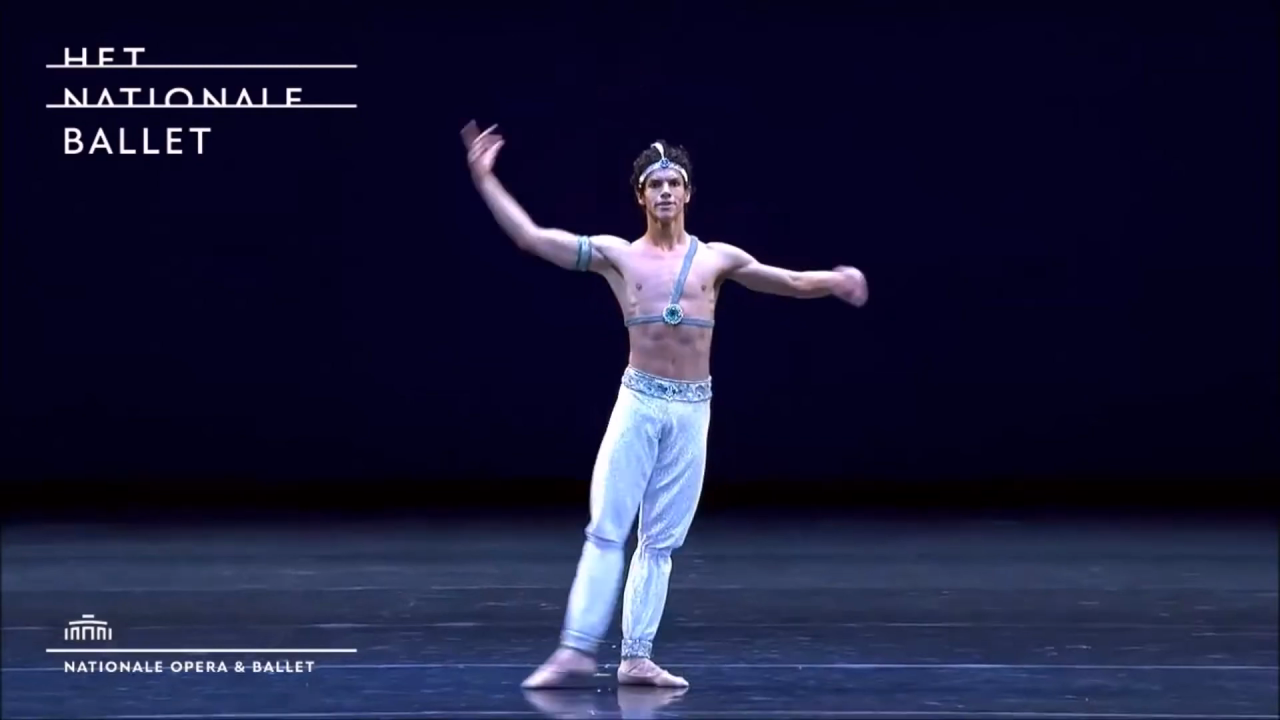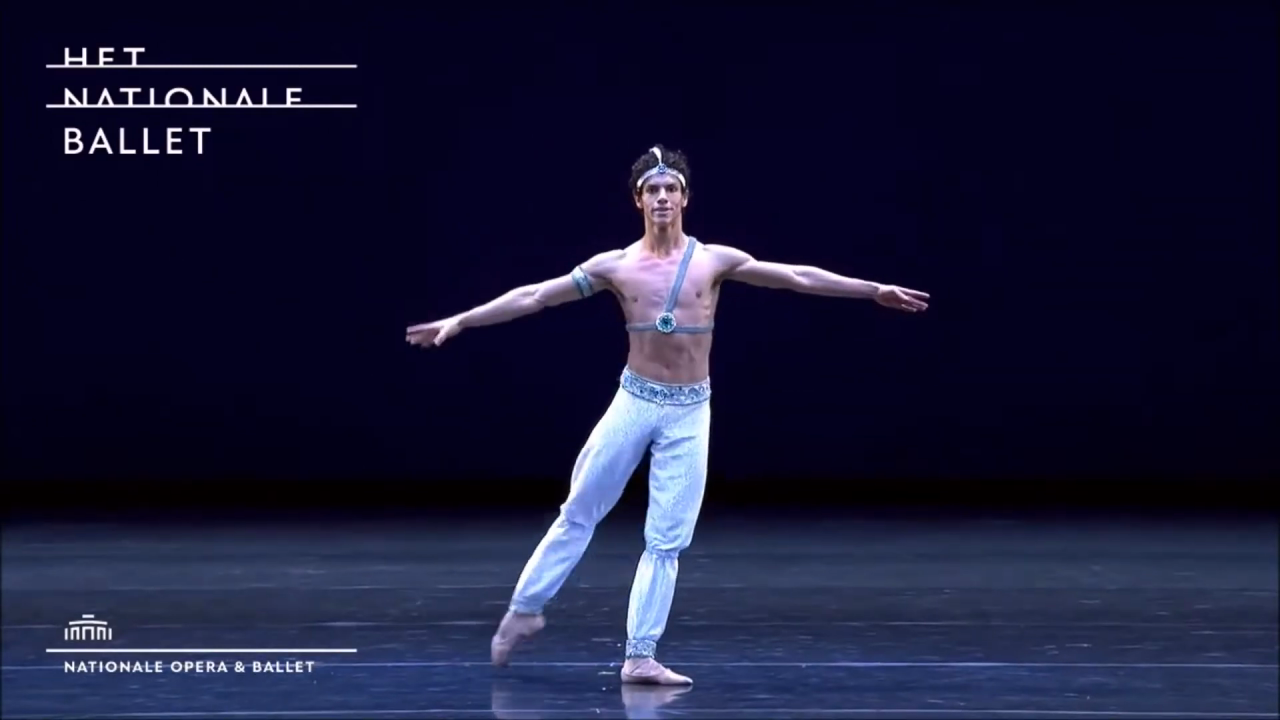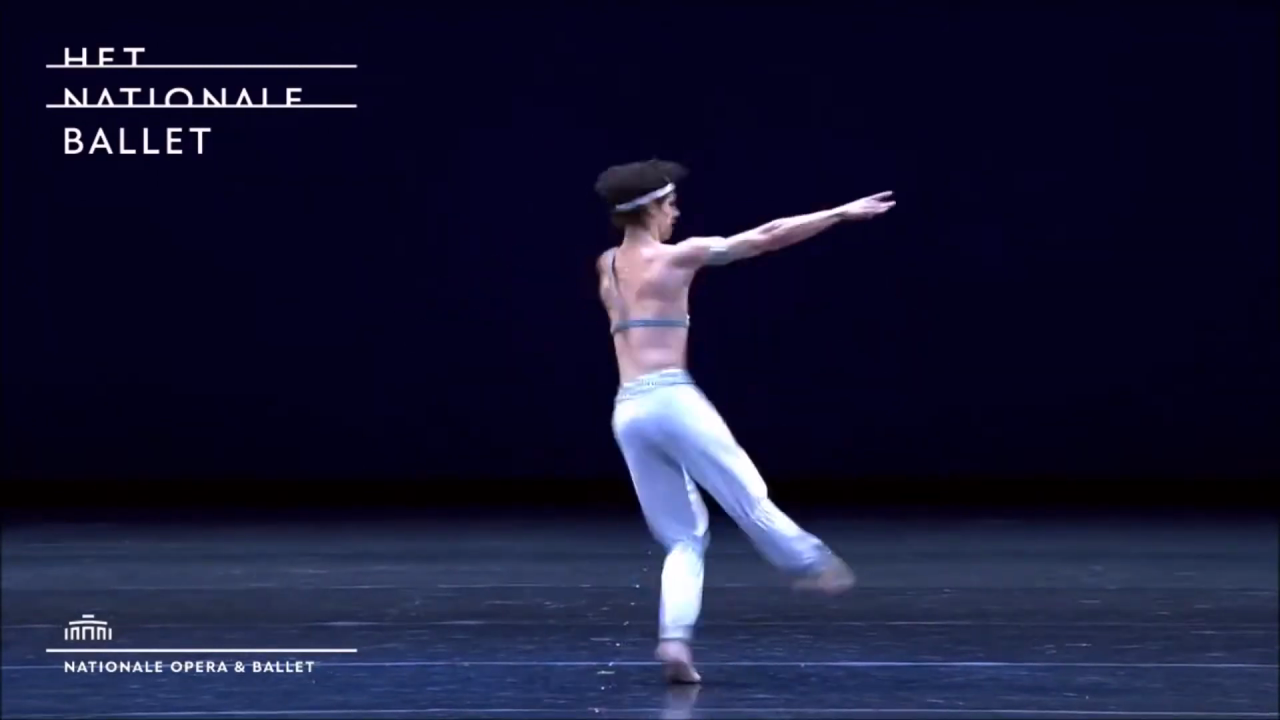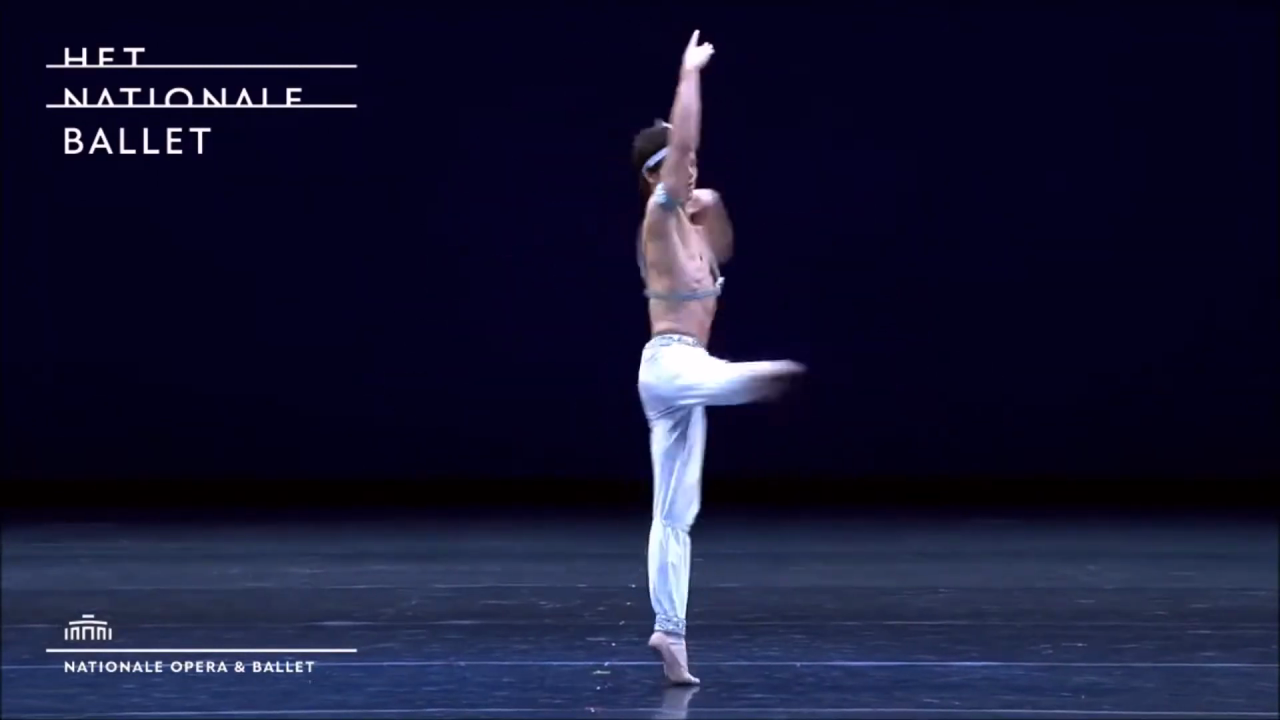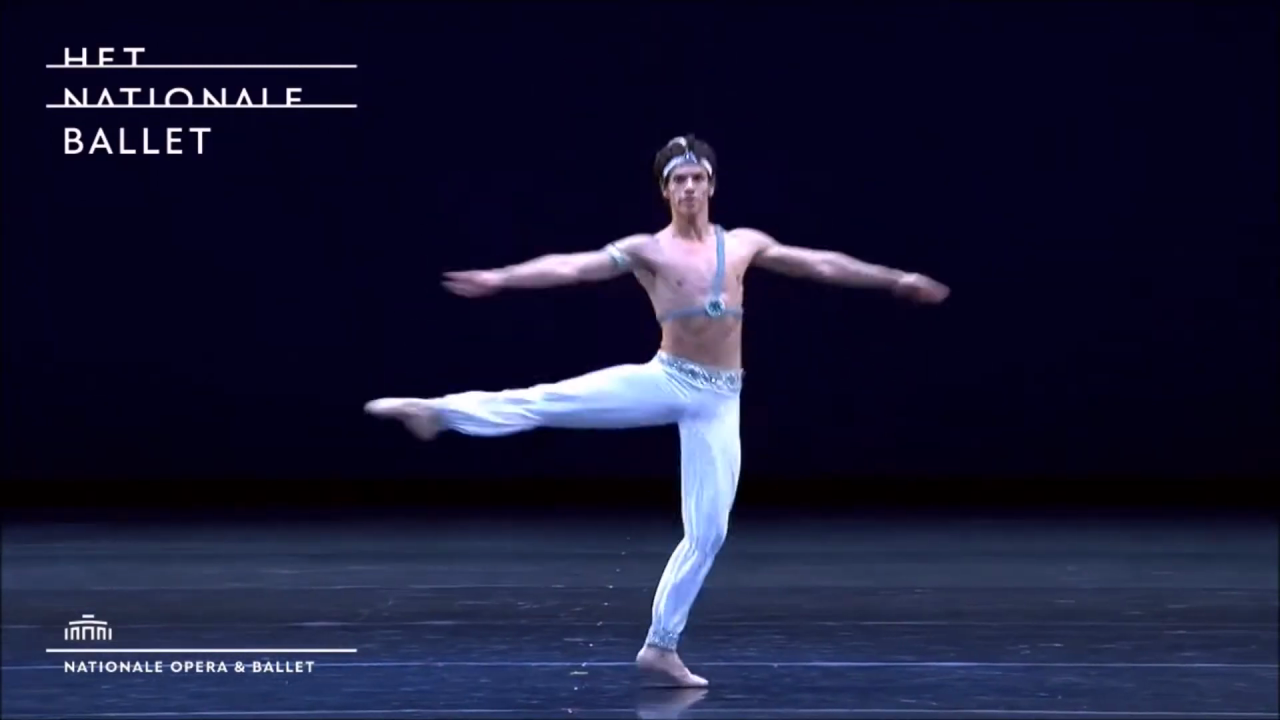
dt=0.7s
person 1, frame 1
left shoulder: (717, 257)
right shoulder: (616, 254)
left elbow: (792, 281)
right elbow: (531, 237)
left wrist: (841, 275)
right wrist: (485, 178)
left hip: (692, 409)
right hip: (638, 402)
left knee: (662, 539)
right knee: (607, 529)
left ankle: (635, 655)
right ankle: (577, 649)
person 1, frame 2
left shoulder: (715, 258)
right shoulder: (614, 265)
left elbow: (798, 277)
right elbow: (534, 296)
left wrist: (874, 290)
right wrist: (458, 320)
left hip: (690, 412)
right hip: (635, 402)
left knee: (667, 540)
right knee: (579, 513)
left ankle: (639, 656)
right ankle: (523, 609)
person 1, frame 3
left shoulder: (610, 266)
right shoulder: (679, 255)
right elbow: (764, 237)
right wrist: (843, 212)
left hip: (633, 413)
right hip: (671, 403)
left knee: (681, 533)
right knee: (748, 498)
left ankle: (674, 641)
person 1, frame 4
left shoulder: (684, 228)
right shoulder: (661, 219)
left elbow: (717, 254)
right elbow: (683, 141)
left wrist: (710, 205)
right wrist: (690, 70)
left hip: (675, 370)
right hip: (674, 367)
left knee: (673, 518)
left ankle: (671, 632)
person 1, frame 5
left shoulder: (745, 243)
right shoulder: (644, 249)
left elbow: (819, 262)
right elbow: (568, 266)
left wrist: (899, 279)
right wrist: (493, 277)
left hip: (718, 400)
right hip: (663, 381)
left knee: (707, 534)
right knee: (543, 401)
left ankle: (661, 646)
right ankle: (434, 411)
